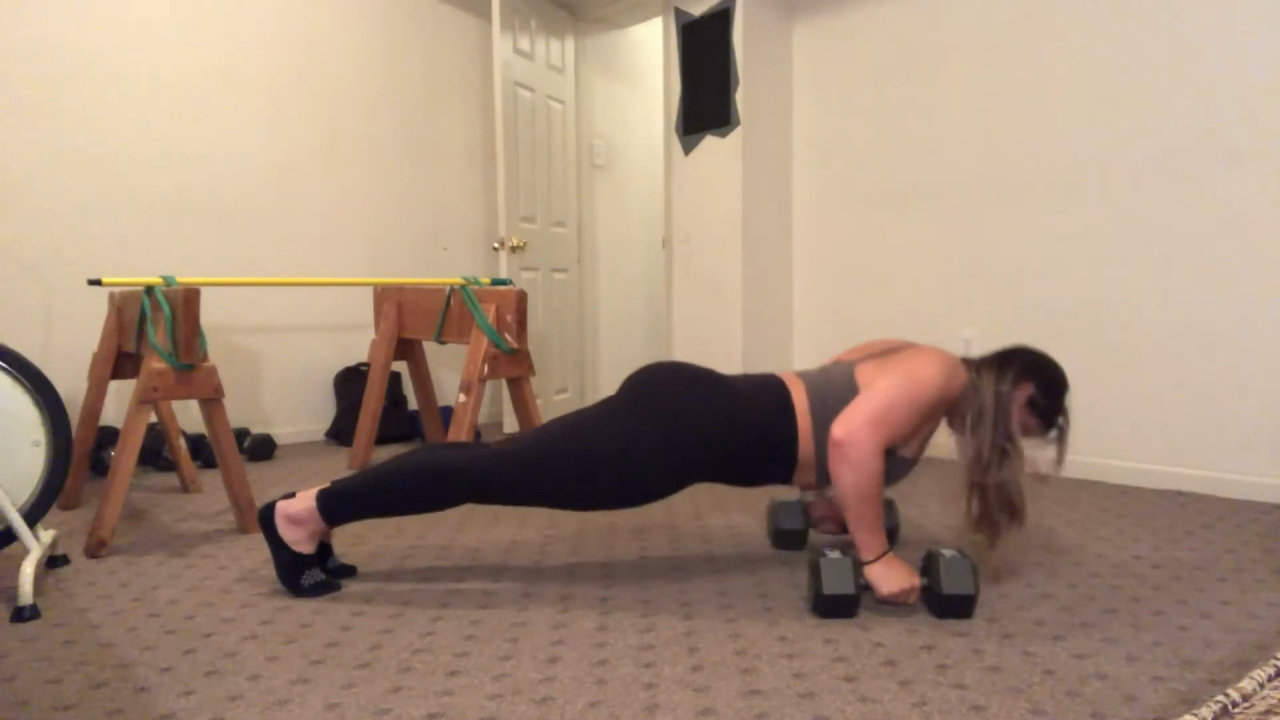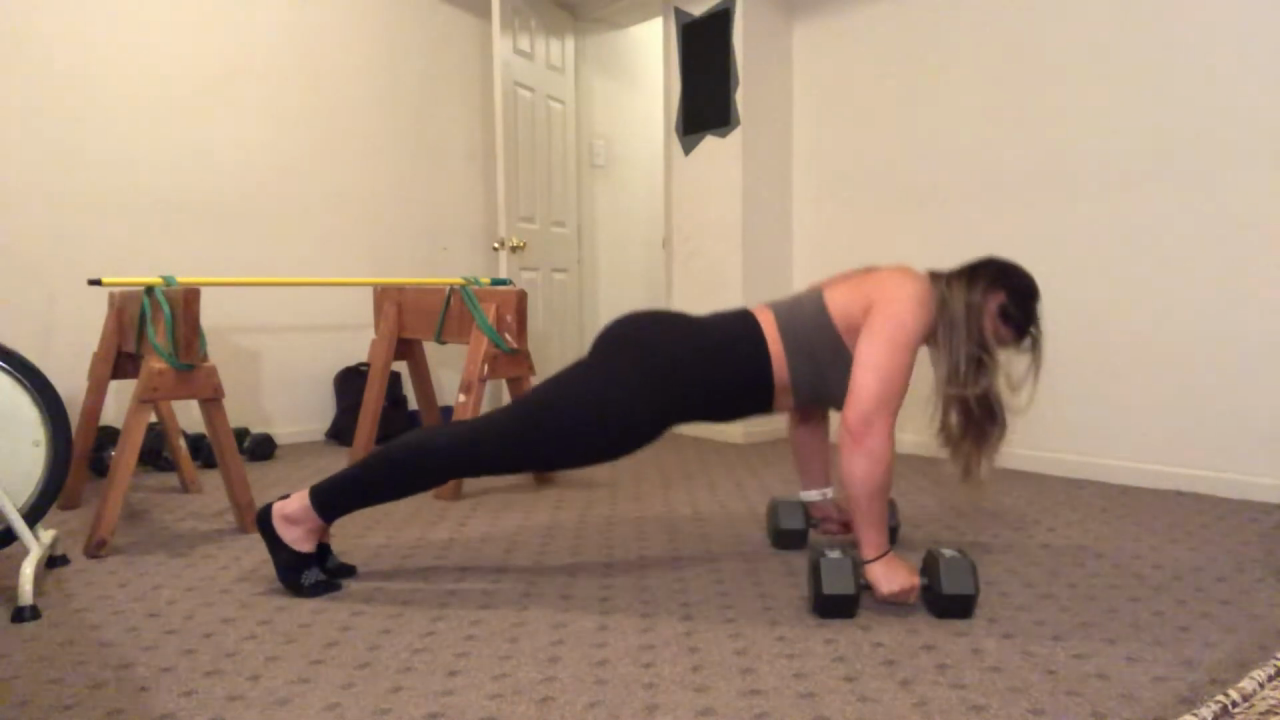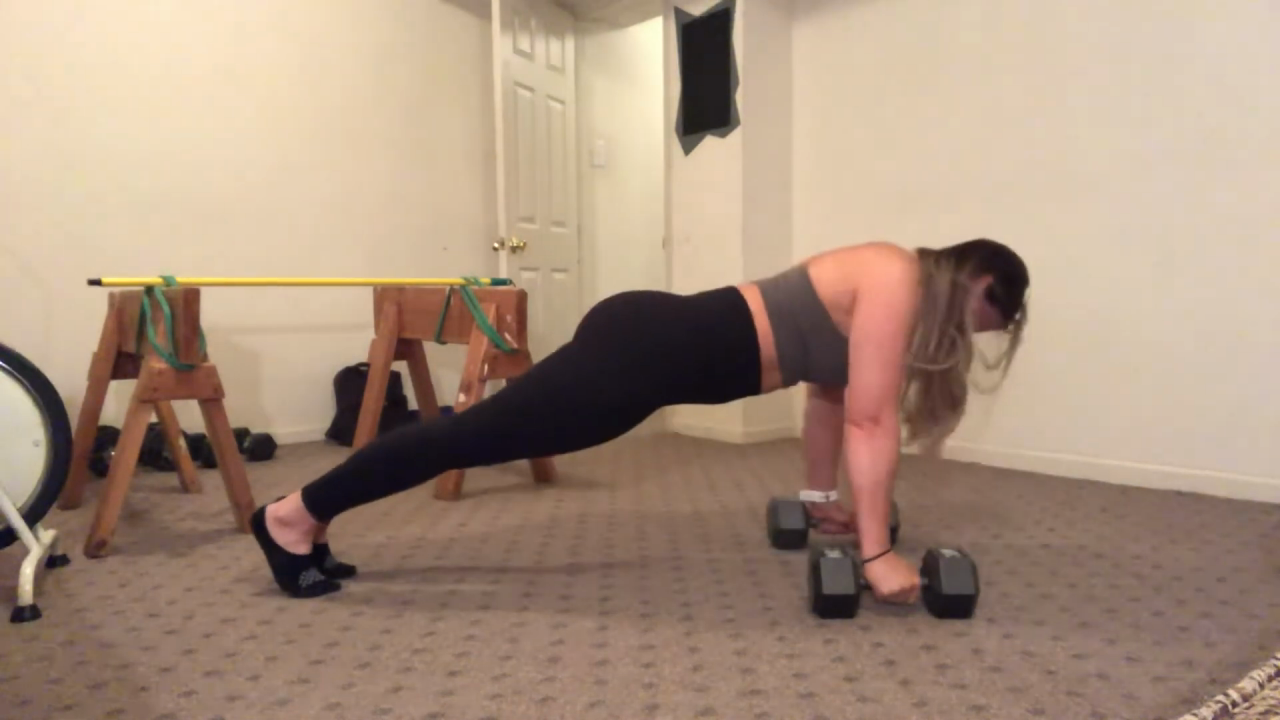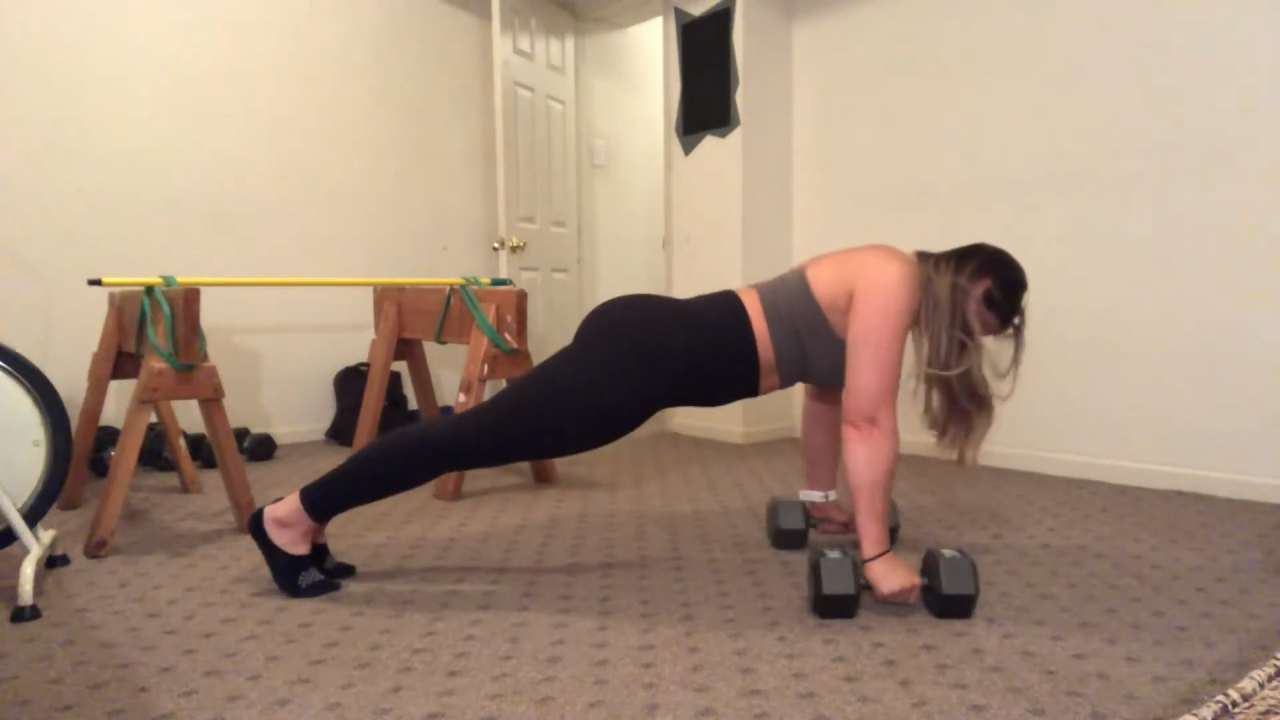
dt=0.4s
person 1, frame 1
left shoulder: (904, 358)
right shoulder: (942, 375)
right elbow: (851, 437)
left wrist: (819, 498)
right wrist: (877, 557)
left hip: (692, 406)
right hip: (689, 428)
left knee: (502, 463)
right knee: (497, 473)
left ankle: (320, 505)
right ankle: (306, 512)
person 1, frame 2
left shoulder: (888, 295)
right shoulder: (914, 300)
left elbow: (808, 391)
right elbow: (866, 426)
left wrist: (818, 498)
right wrist: (876, 554)
left hip: (667, 356)
right hip: (663, 372)
left knee: (490, 441)
right knee: (486, 445)
left ankle: (313, 509)
right ankle: (300, 513)
person 1, frame 3
left shoulder: (882, 280)
right shoulder: (898, 279)
left elbow: (830, 395)
right elbow: (869, 421)
left wrist: (819, 499)
right wrist: (876, 554)
left hip: (661, 343)
right hip: (651, 349)
left knee: (484, 435)
right knee: (479, 436)
left ankle: (310, 518)
right ankle: (293, 517)
person 1, frame 4
left shoulder: (878, 282)
right shoulder: (895, 279)
left elbow: (827, 394)
right elbow: (867, 420)
left wrist: (820, 498)
right wrist: (875, 552)
left hip: (659, 346)
right hip: (648, 353)
left knee: (482, 436)
right knee: (478, 438)
left ankle: (309, 516)
right ankle: (291, 516)
